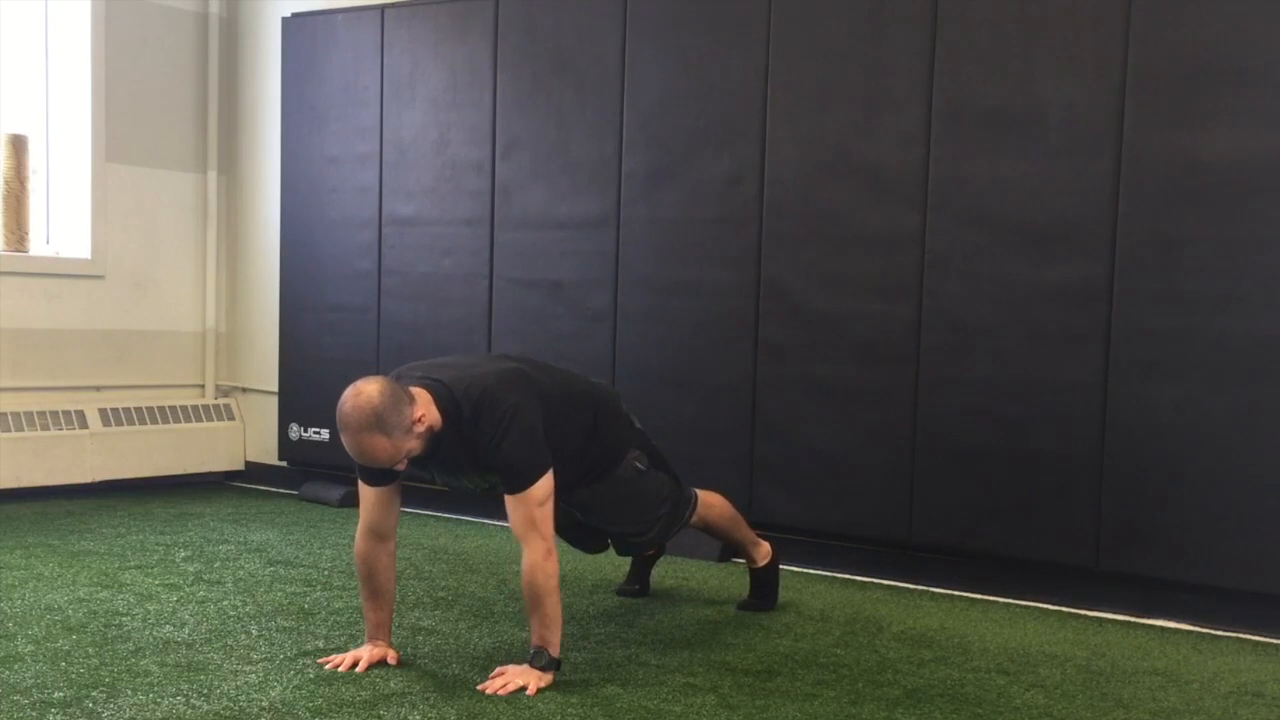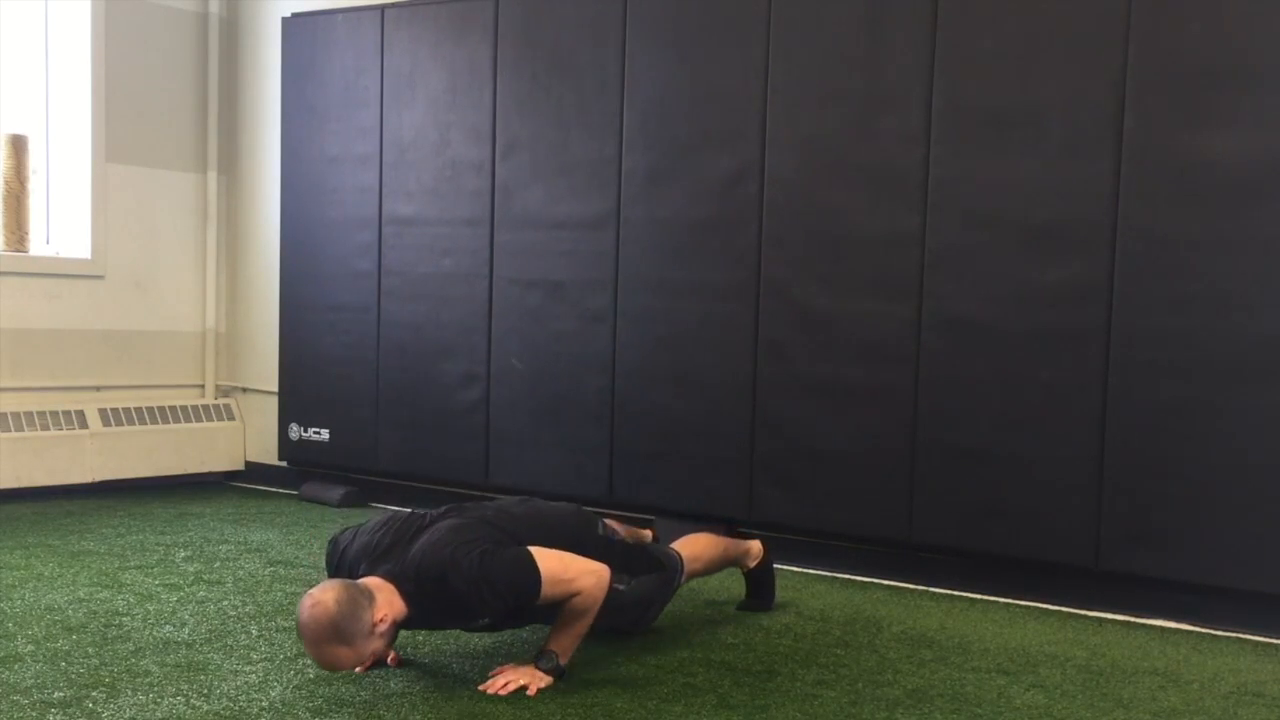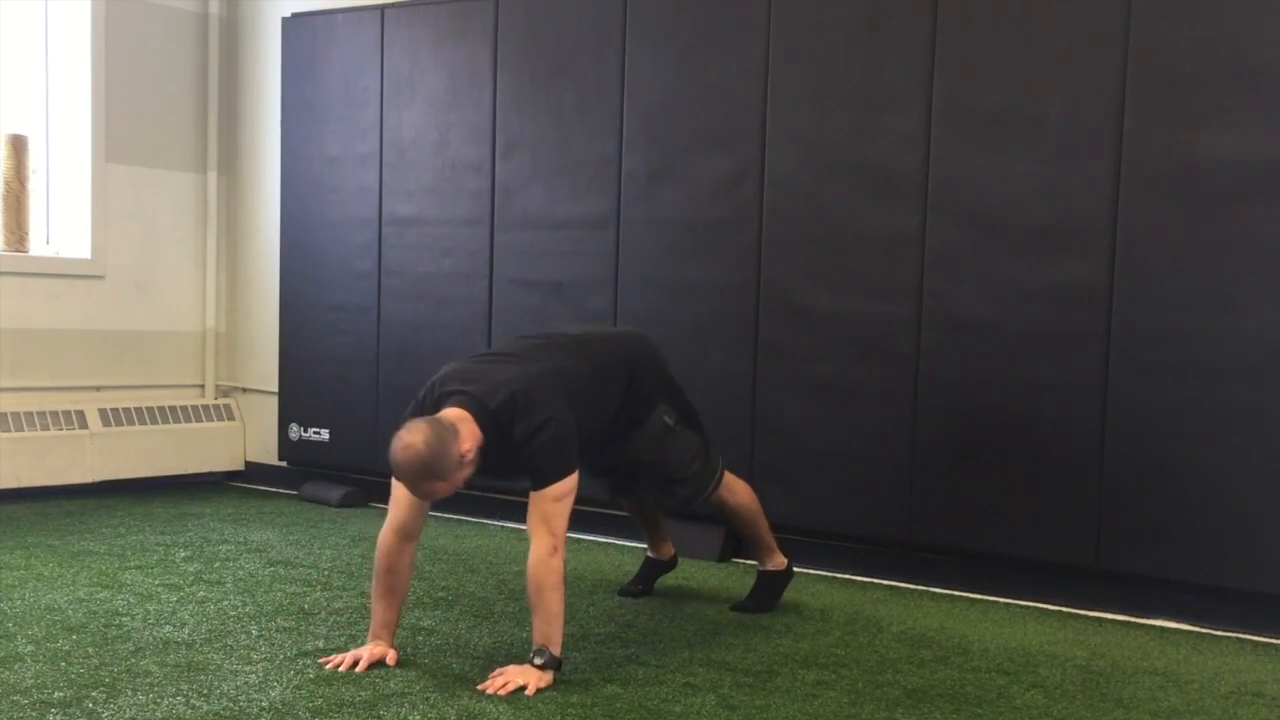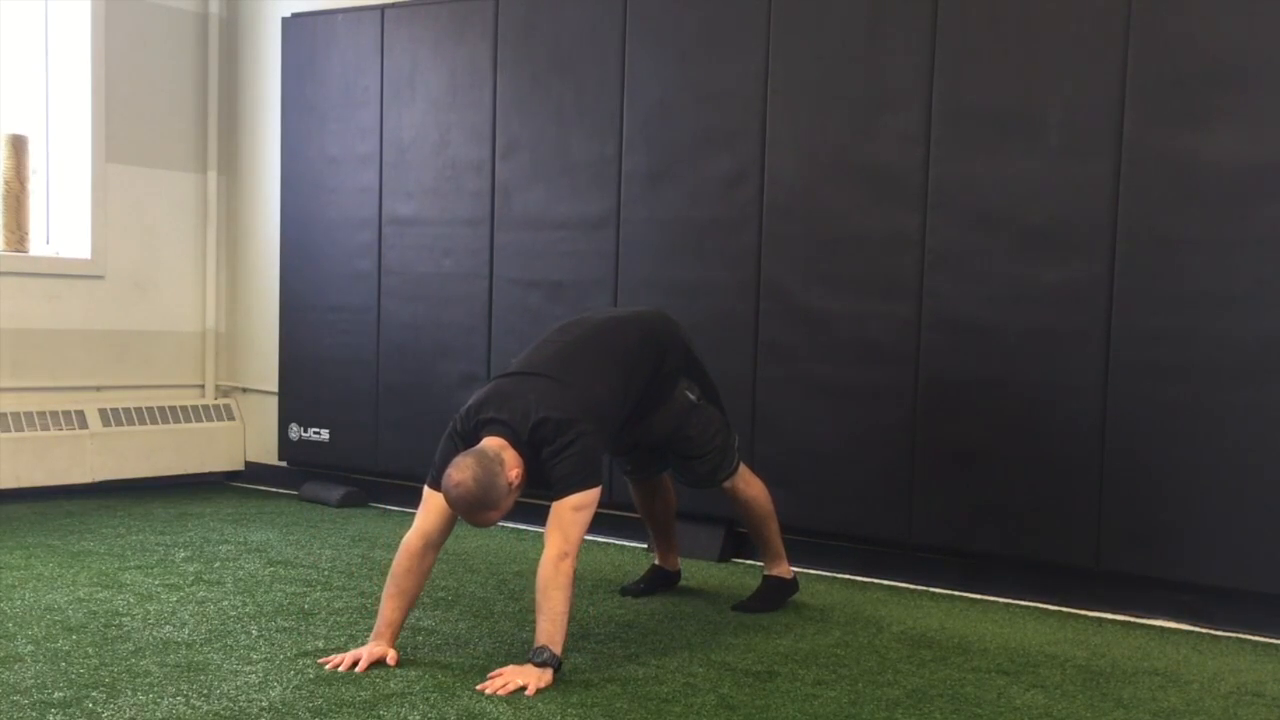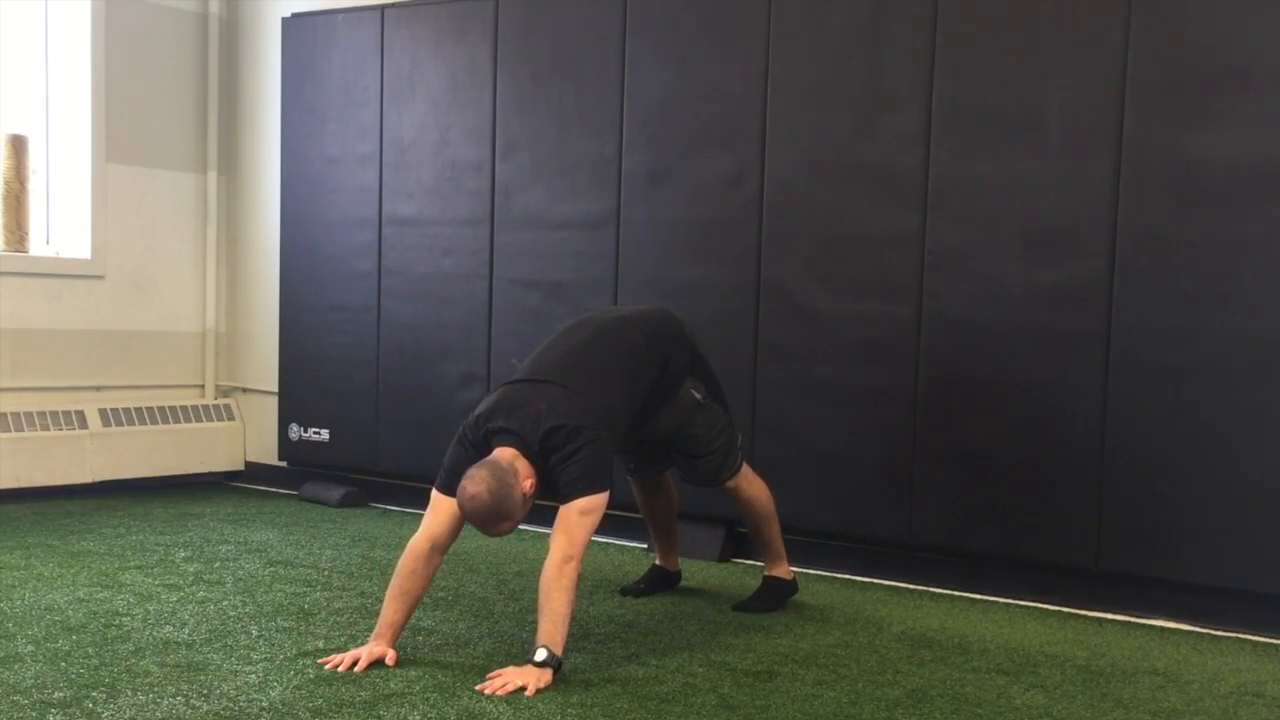
dt=1s
person 1, frame 1
left shoulder: (497, 415)
right shoulder: (381, 422)
left elbow: (536, 547)
right elbow: (375, 534)
left wrist: (542, 662)
right wrist: (377, 637)
left hip: (597, 439)
right hip: (547, 461)
left knee: (678, 510)
right knee: (591, 535)
left ankle: (759, 556)
right ankle: (645, 556)
person 1, frame 2
left shoulder: (459, 572)
right shoulder: (348, 557)
left elbow: (592, 577)
left wrist: (547, 664)
right wrist: (375, 647)
left hip: (577, 551)
right hip: (526, 532)
left knee: (670, 567)
left ankle: (749, 553)
right ankle: (638, 536)
person 1, frame 3
left shoulder: (536, 423)
right shoulder: (424, 420)
left elbow: (546, 544)
right elbow: (398, 534)
left wrist: (543, 662)
right wrist: (379, 639)
left hip: (636, 382)
right hip: (583, 377)
left knee: (703, 484)
right knee: (629, 484)
left ankle: (773, 565)
right ankle: (661, 555)
person 1, frame 4
left shoulder: (567, 437)
right shoulder: (465, 436)
left elbow: (560, 553)
right elbow: (422, 539)
left wrist: (543, 662)
right wrist: (381, 638)
left hip: (659, 358)
right hip: (599, 344)
left knee: (723, 472)
right knee: (644, 473)
left ankle: (779, 572)
right ankle: (667, 565)
person 1, frame 5
left shoulder: (578, 443)
right shoulder: (475, 441)
left elbow: (565, 557)
right elbow: (429, 542)
left wrist: (543, 663)
right wrist: (382, 639)
left hip: (663, 355)
right hip: (604, 339)
left knee: (727, 472)
right knee: (649, 472)
left ankle: (780, 572)
right ankle: (667, 567)
